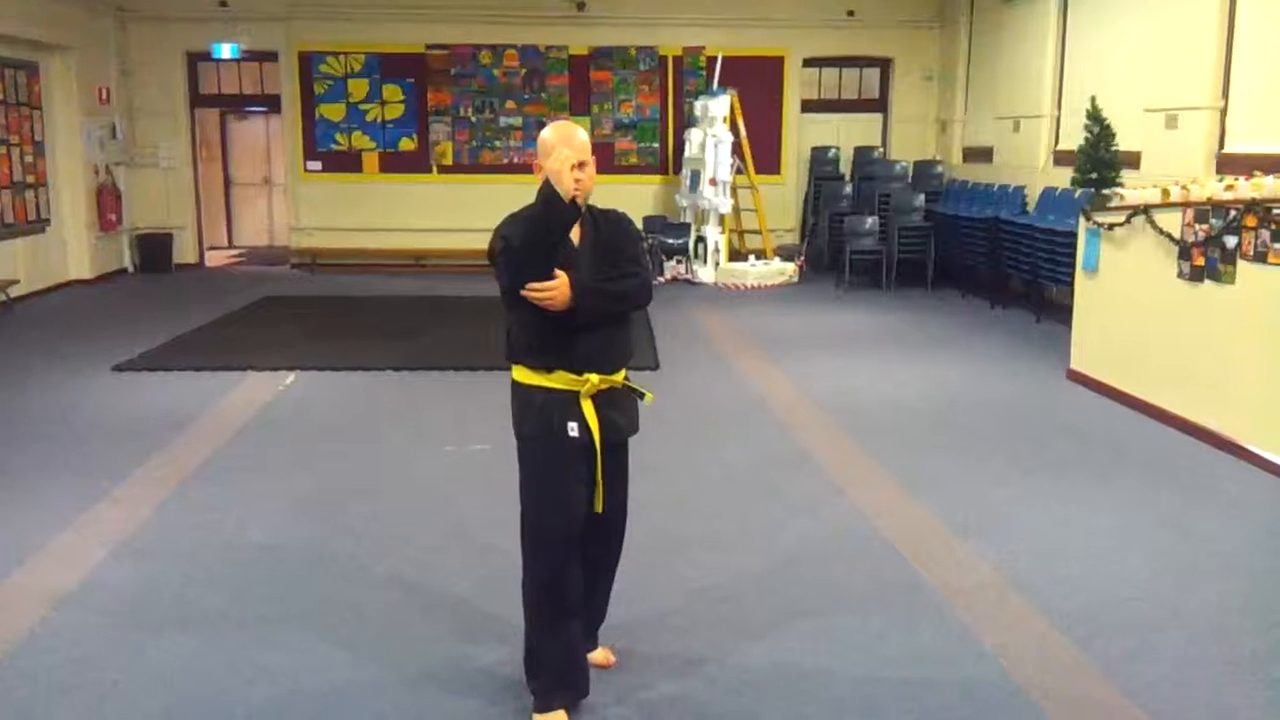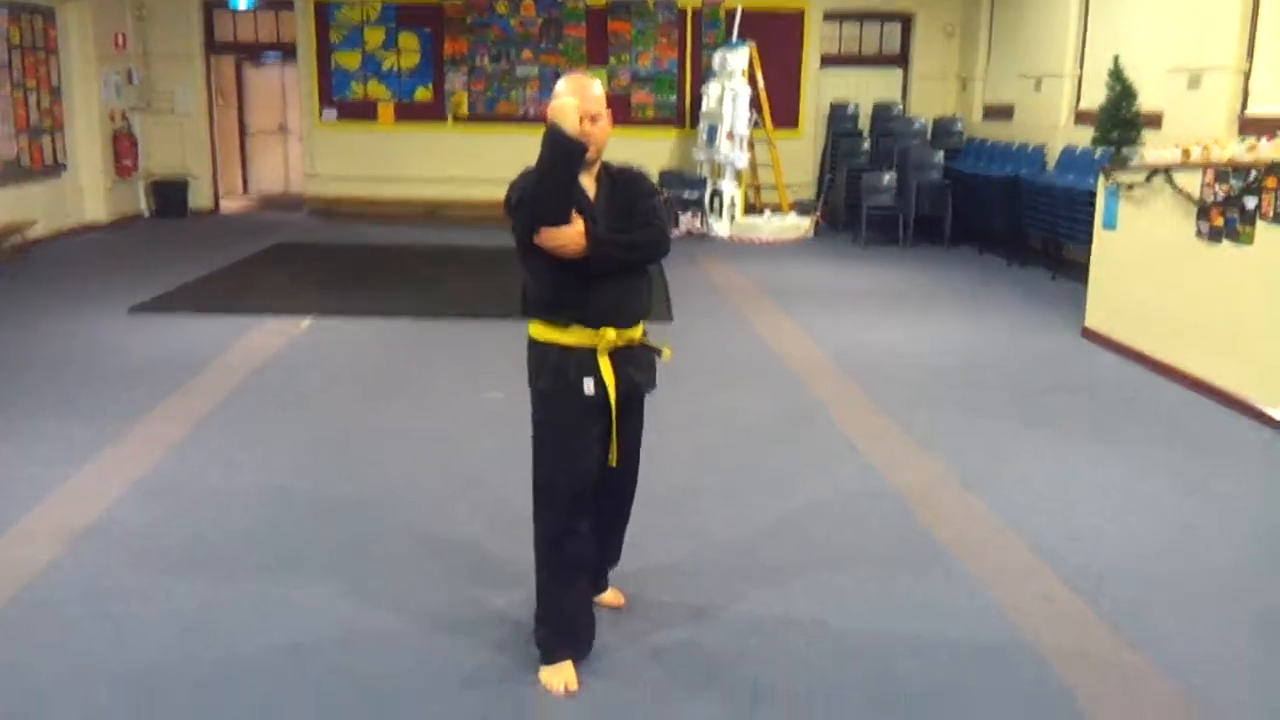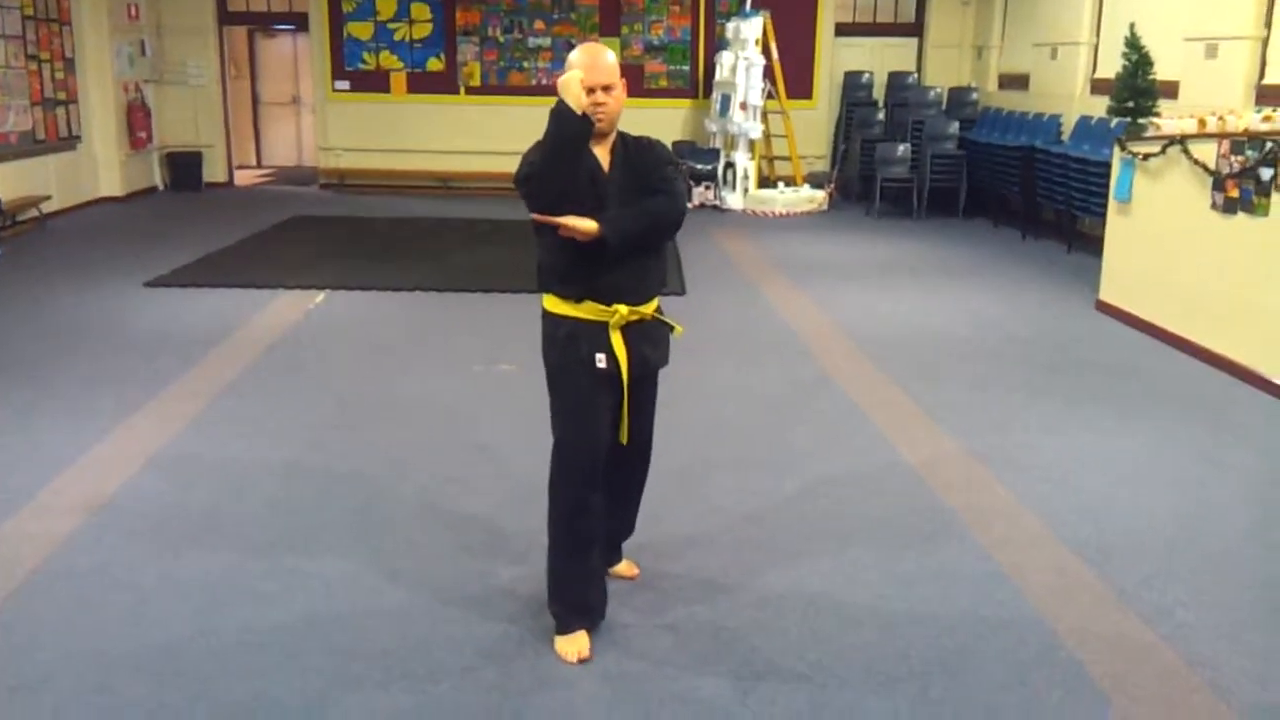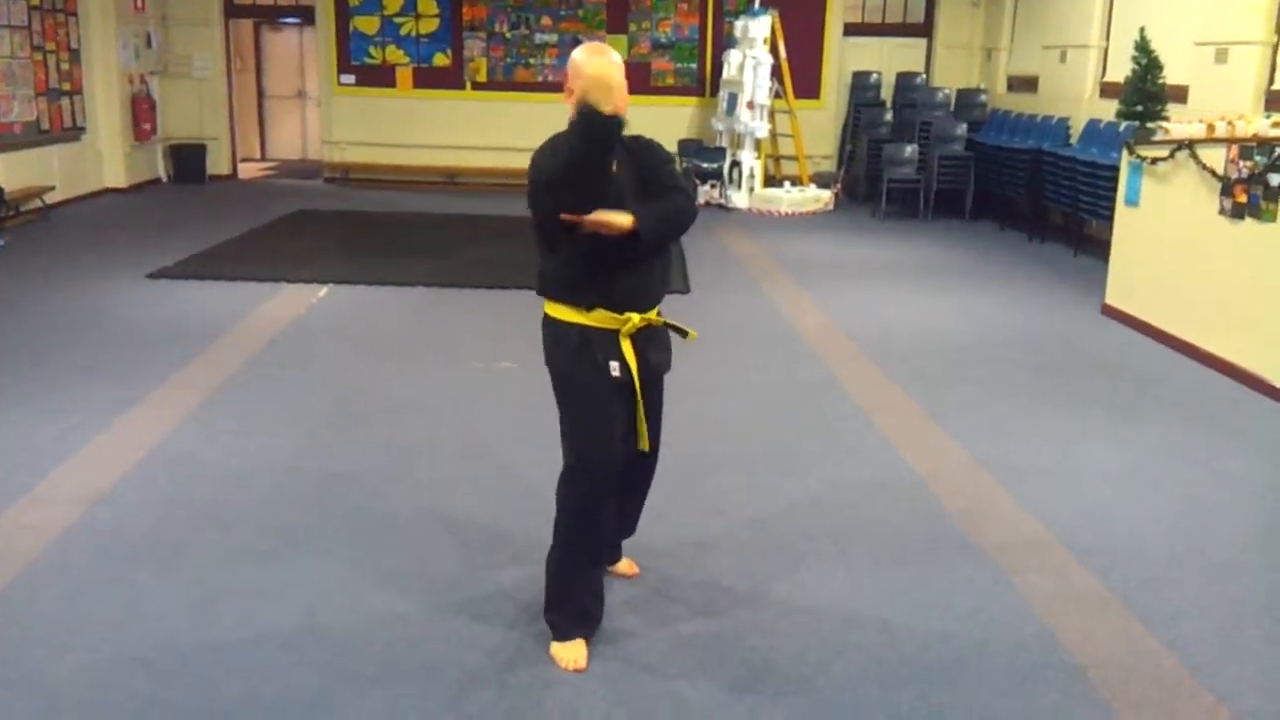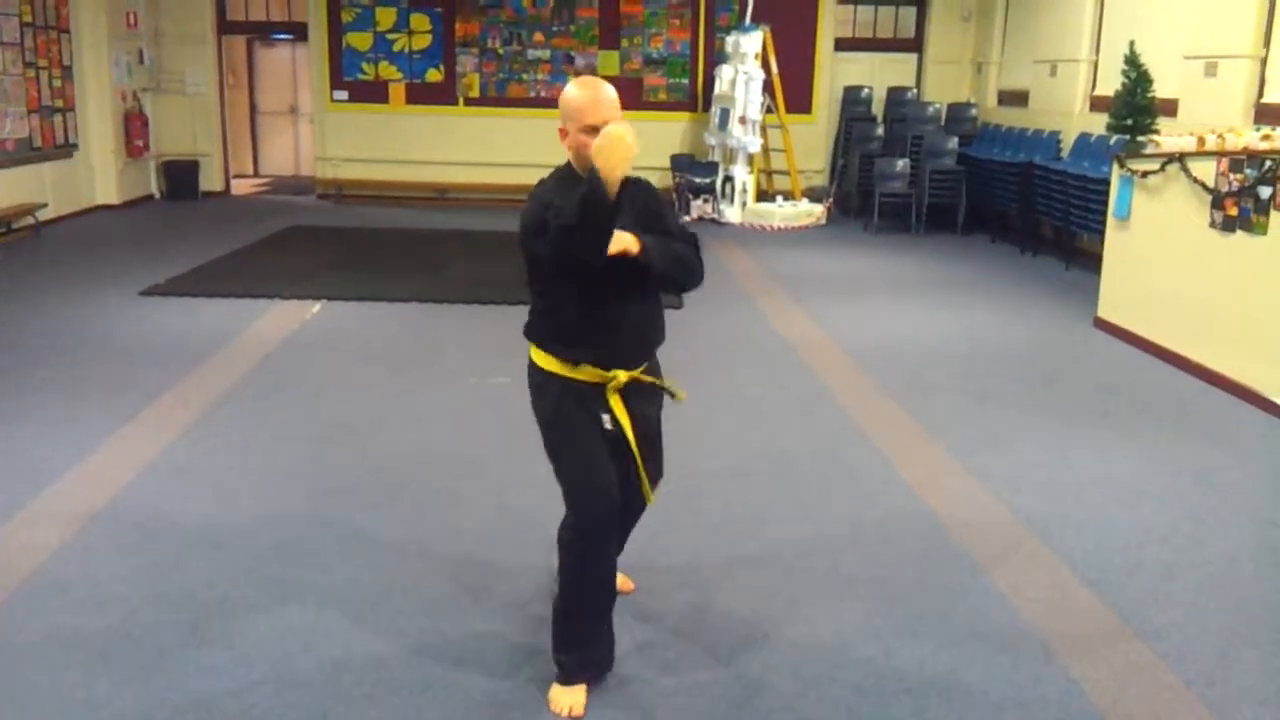
dt=1s
person 1, frame 1
left shoulder: (616, 228)
right shoulder: (518, 230)
left elbow: (639, 288)
right elbow: (528, 267)
left wrist: (577, 295)
right wrist: (556, 196)
left hip: (607, 400)
right hip: (545, 404)
left knee: (602, 529)
right knee: (551, 538)
left ankle: (582, 635)
person 1, frame 2
left shoulder: (633, 185)
right shoulder: (534, 185)
left elbow: (655, 240)
right elbow: (544, 218)
left wrist: (592, 243)
right wrist: (560, 138)
left hip: (624, 354)
right hip: (562, 358)
left knee: (614, 478)
right knee: (563, 491)
left ankle: (592, 576)
right ankle: (560, 640)
person 1, frame 3
left shoulder: (650, 156)
right shoulder: (549, 155)
left elbow: (669, 213)
right elbow: (544, 195)
left wrist: (600, 229)
right wrist: (567, 114)
left hip: (639, 328)
right hip: (575, 331)
left knee: (629, 450)
right knee: (579, 459)
left ankle: (606, 548)
right ankle: (573, 610)
person 1, frame 4
left shoulder: (647, 154)
right shoulder: (556, 156)
left elbow: (681, 206)
right elbow: (576, 197)
left wrist: (632, 221)
right wrist: (596, 116)
left hip: (641, 331)
right hip: (581, 336)
left knee: (638, 451)
right knee: (592, 462)
left ankle: (605, 547)
right ankle: (569, 616)
person 1, frame 5
left shoulder: (643, 200)
right shoulder: (550, 200)
left elbow: (688, 270)
right elbow: (563, 255)
left wrist: (639, 248)
right wrist: (601, 185)
left hip: (635, 380)
right hip: (568, 387)
left knee: (634, 487)
right knee: (590, 510)
left ankle: (601, 562)
right ankle: (581, 661)
